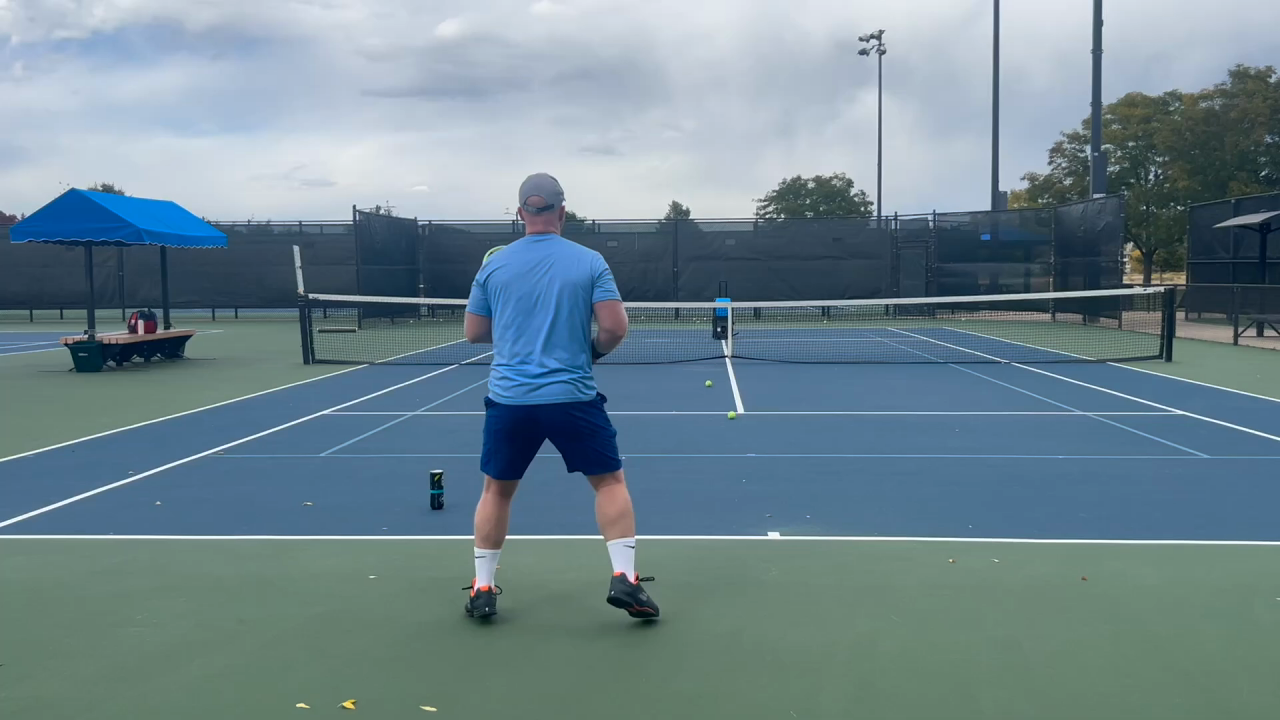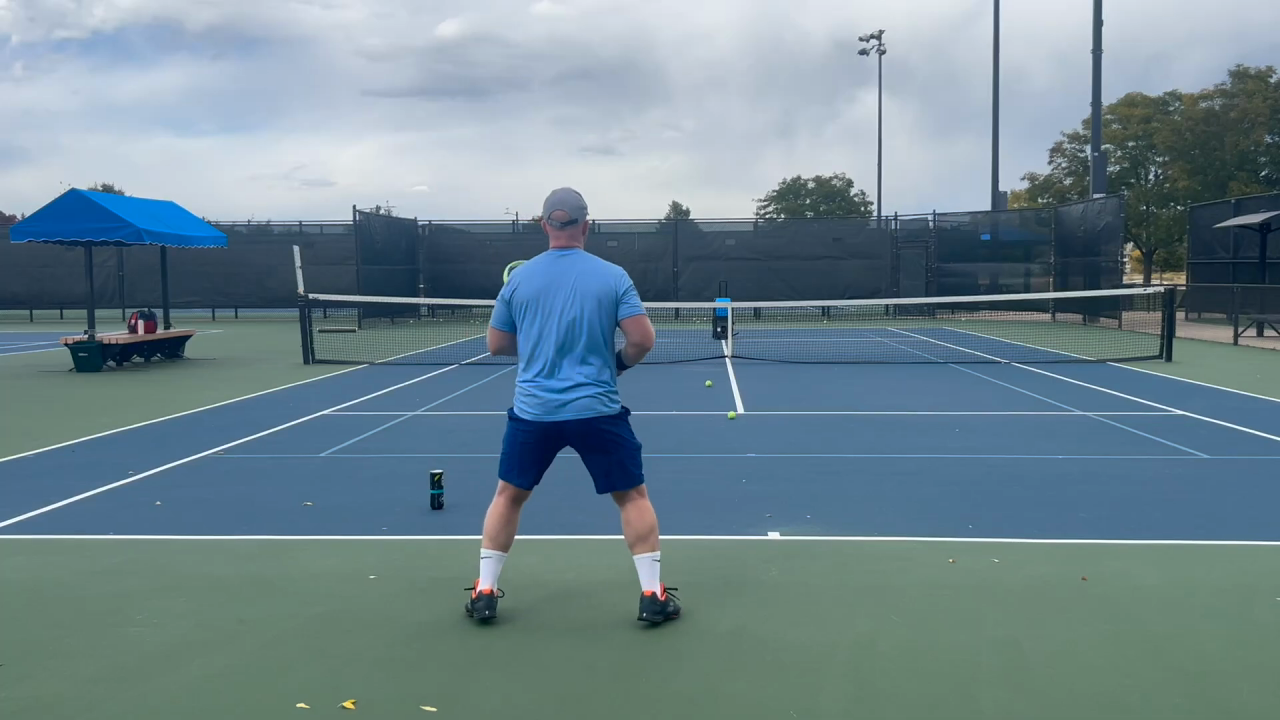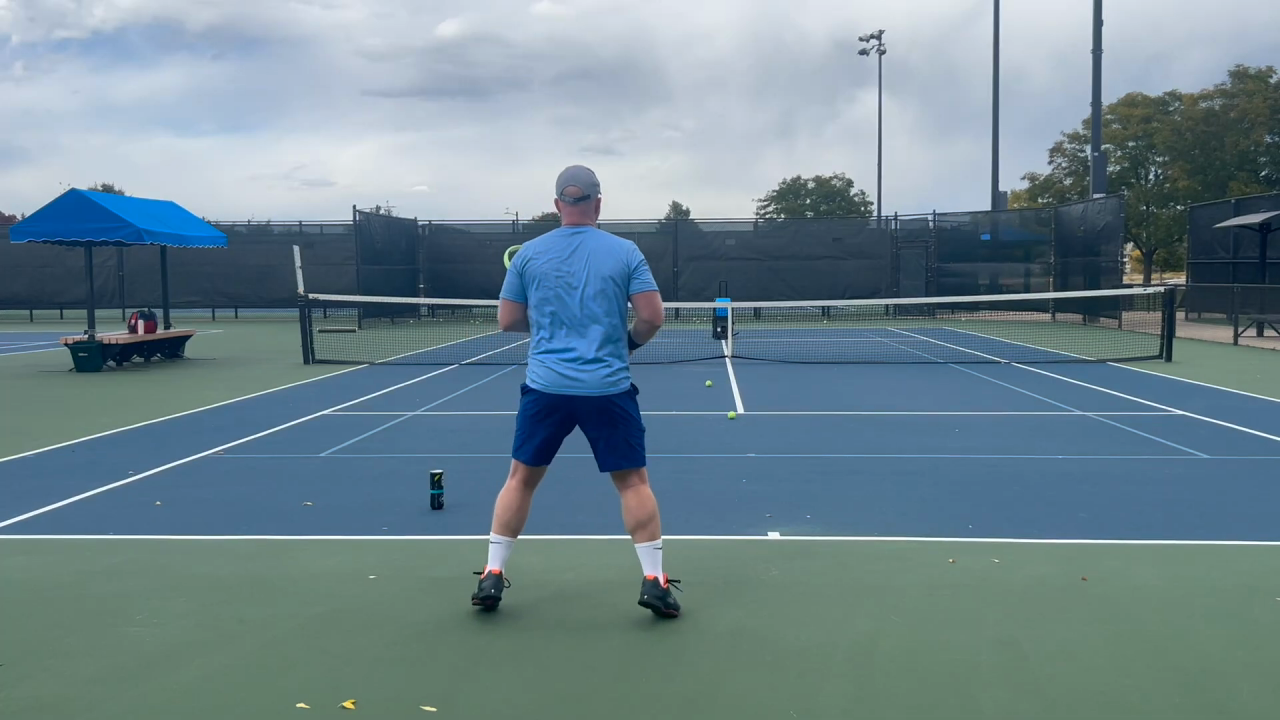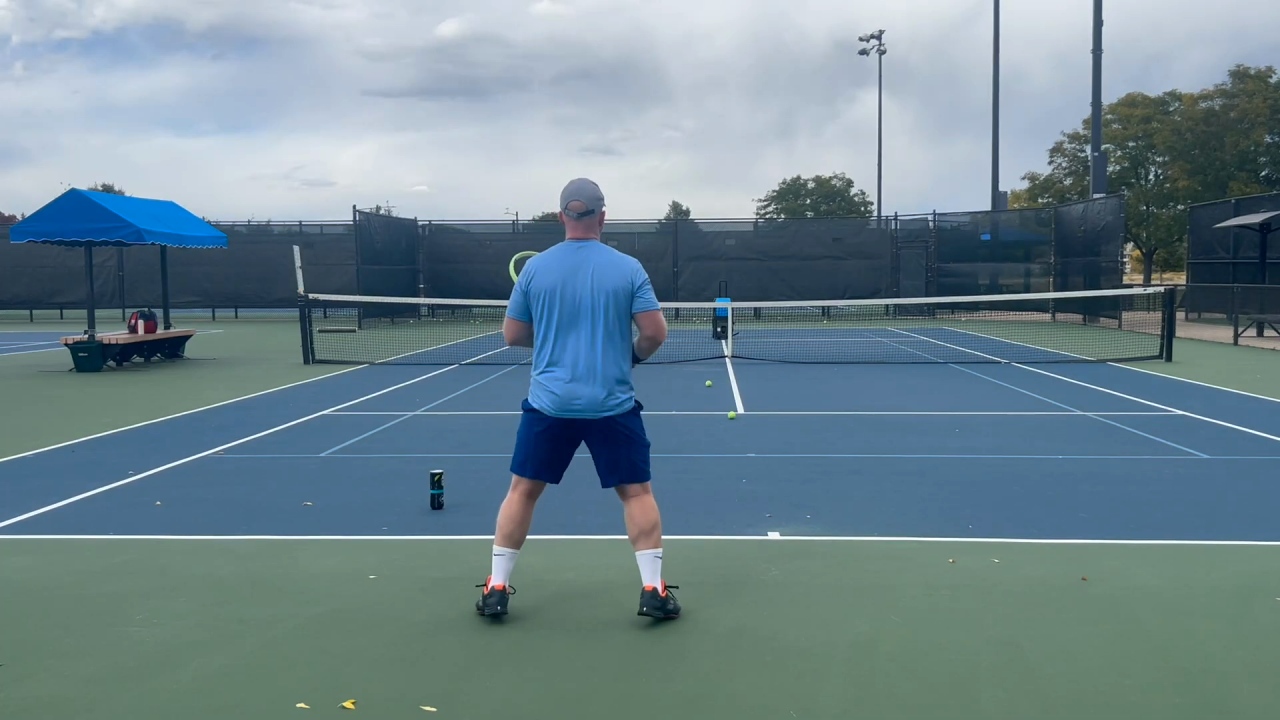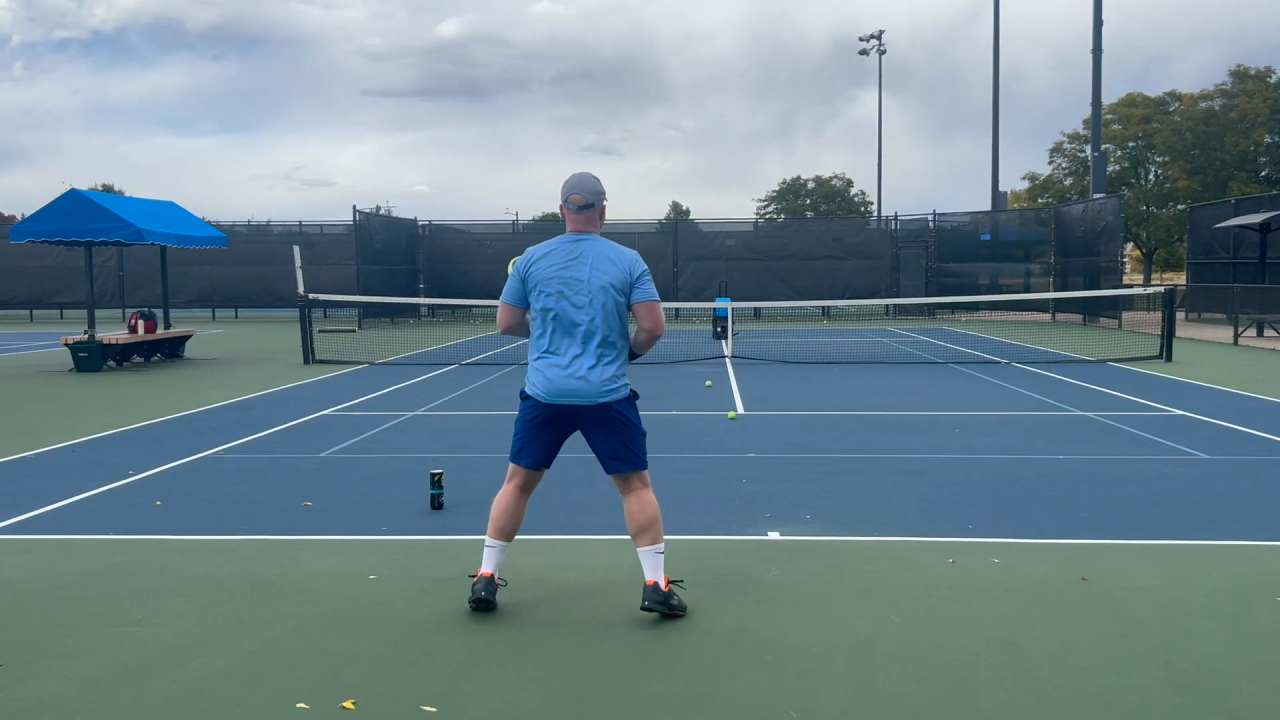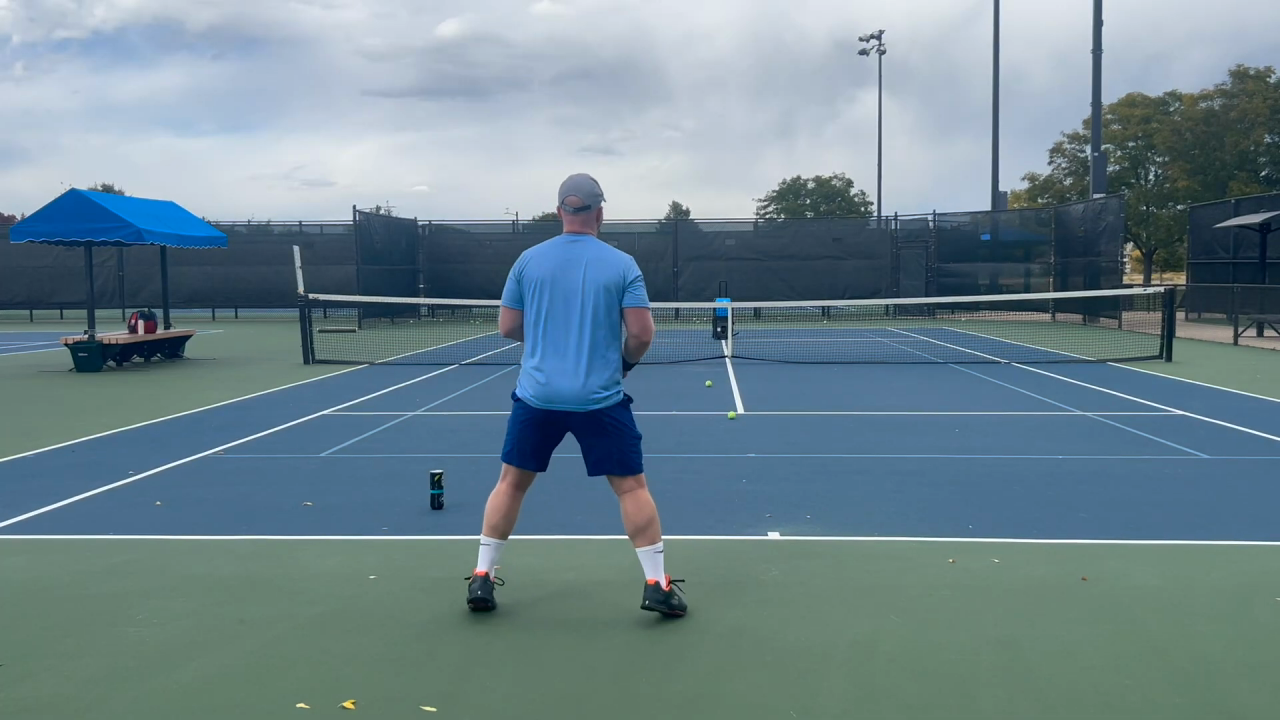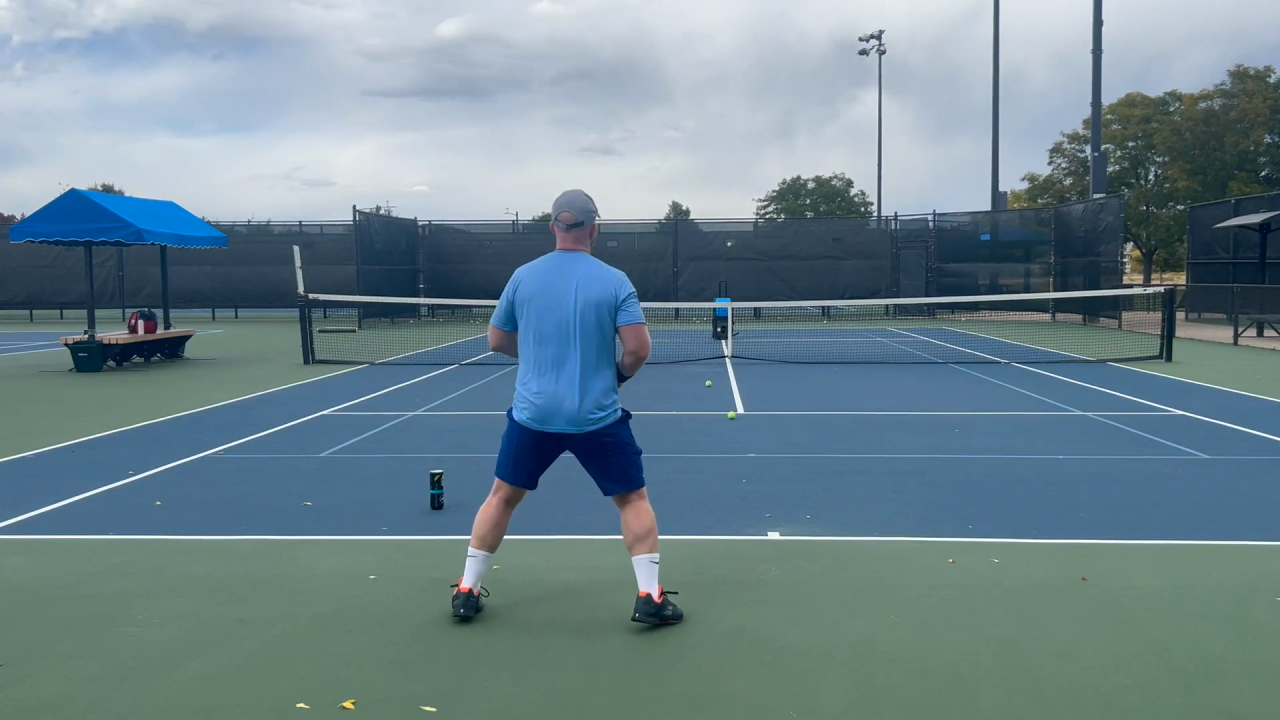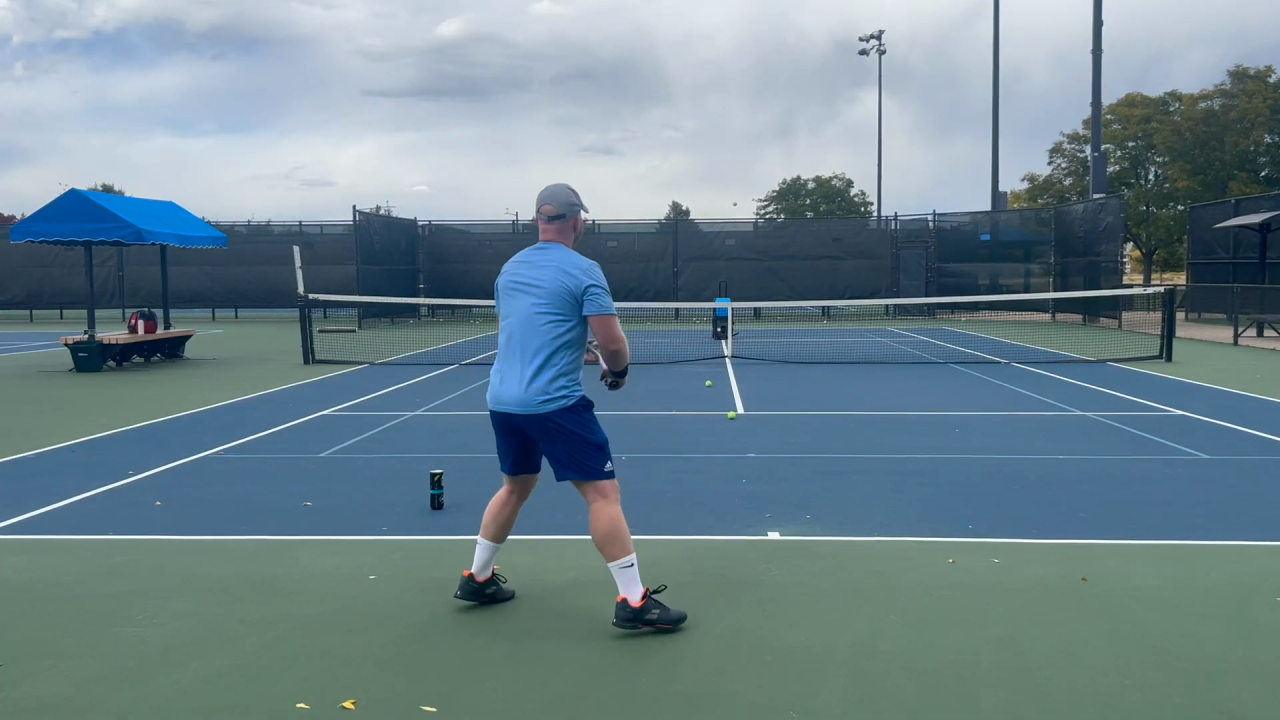
dt=0.2s
person 1, frame 1
left shoulder: (492, 264)
right shoulder: (589, 261)
left elbow: (474, 333)
right elbow: (616, 326)
right wrist: (594, 350)
left hip: (510, 399)
right hip: (572, 399)
left knee: (496, 490)
right knee: (609, 481)
left ankle: (482, 590)
right ankle: (624, 578)
person 1, frame 2
left shoulder: (518, 278)
right shoulder: (613, 276)
left elbow: (497, 346)
right elbow: (643, 341)
right wrist: (620, 362)
left hip: (533, 412)
right hip: (598, 411)
left knee: (508, 496)
right knee: (633, 497)
left ankle: (485, 592)
right ankle: (653, 595)
person 1, frame 3
left shoulder: (529, 253)
right shoulder: (625, 252)
left elbow: (507, 320)
right elbow: (653, 316)
right wrist: (630, 340)
left hip: (545, 387)
right hip: (607, 389)
left knee: (521, 478)
right knee: (633, 480)
left ankle: (492, 576)
right ankle: (654, 582)
person 1, frame 4
left shoulder: (535, 268)
right shoulder: (628, 268)
left elbow: (513, 336)
right elbow: (656, 333)
right wrist: (632, 355)
left hip: (548, 403)
right hip: (611, 406)
left knee: (523, 491)
right knee: (637, 492)
left ankle: (496, 589)
right ankle: (654, 591)
person 1, frame 5
left shoulder: (532, 259)
right shoulder: (628, 261)
left elbow: (506, 323)
right elbow: (654, 327)
right wrist: (630, 350)
left hip: (544, 393)
right hip: (607, 396)
left knee: (517, 483)
right knee: (637, 485)
left ankle: (486, 579)
right ankle: (657, 587)
person 1, frame 6
left shoulder: (529, 260)
right shoulder: (622, 265)
left elbow: (508, 327)
right elbow: (642, 333)
right wrist: (624, 361)
left hip: (536, 397)
right hip: (599, 400)
left knee: (511, 481)
right knee: (631, 485)
left ankle: (481, 578)
right ankle: (658, 585)
person 1, frame 7
left shoulder: (521, 278)
right shoulder: (614, 281)
left elbow: (498, 343)
right elbow: (639, 350)
right wrist: (620, 373)
left hip: (532, 415)
right hip: (596, 417)
left knee: (502, 496)
right knee: (634, 499)
left ankle: (467, 590)
right ankle: (651, 597)
person 1, frame 8
left shoulder: (510, 268)
right shoulder: (583, 270)
right elbow: (610, 339)
right wrist: (617, 369)
left hip: (504, 400)
right hip: (553, 403)
left knee: (518, 484)
right knee: (602, 494)
left ankle: (477, 577)
right ankle: (634, 601)
